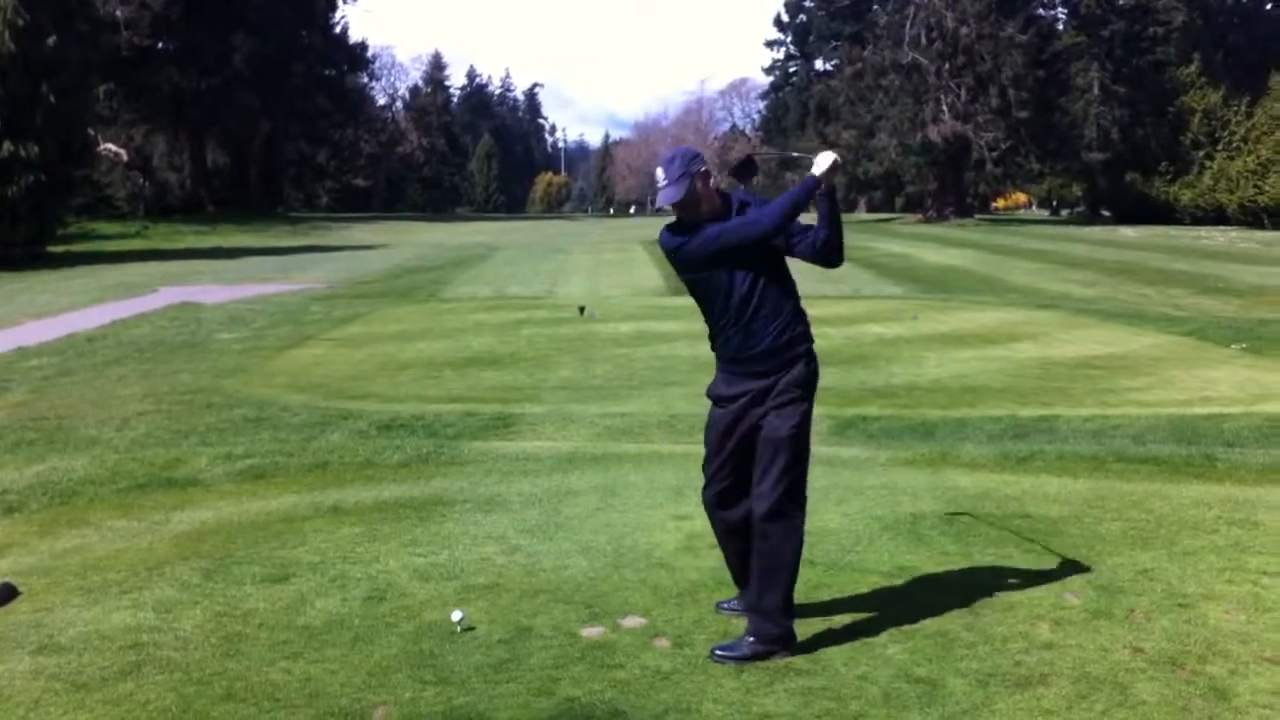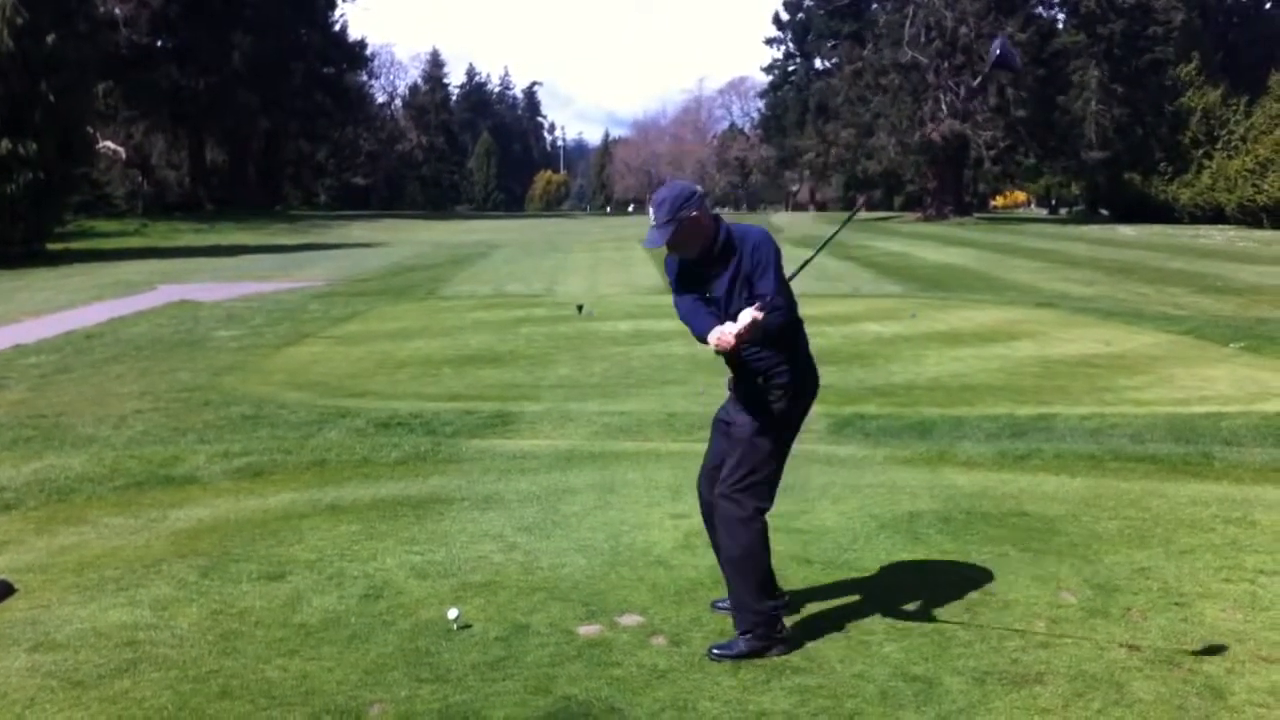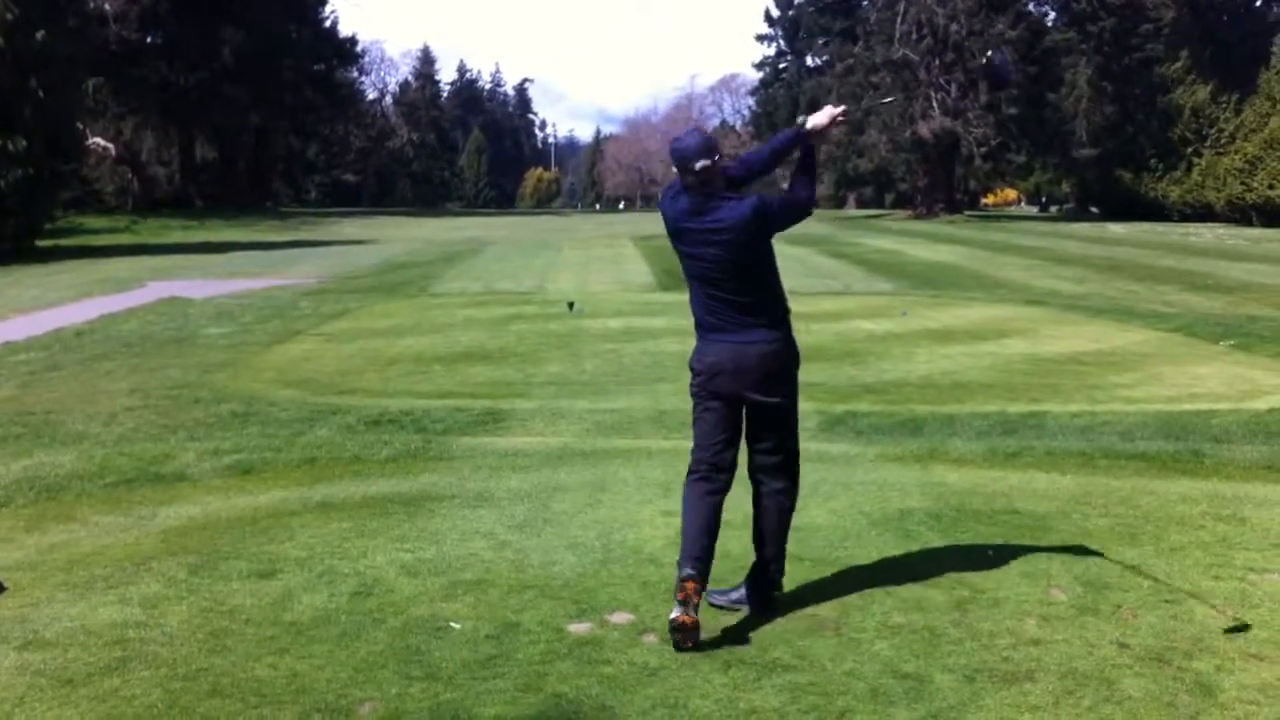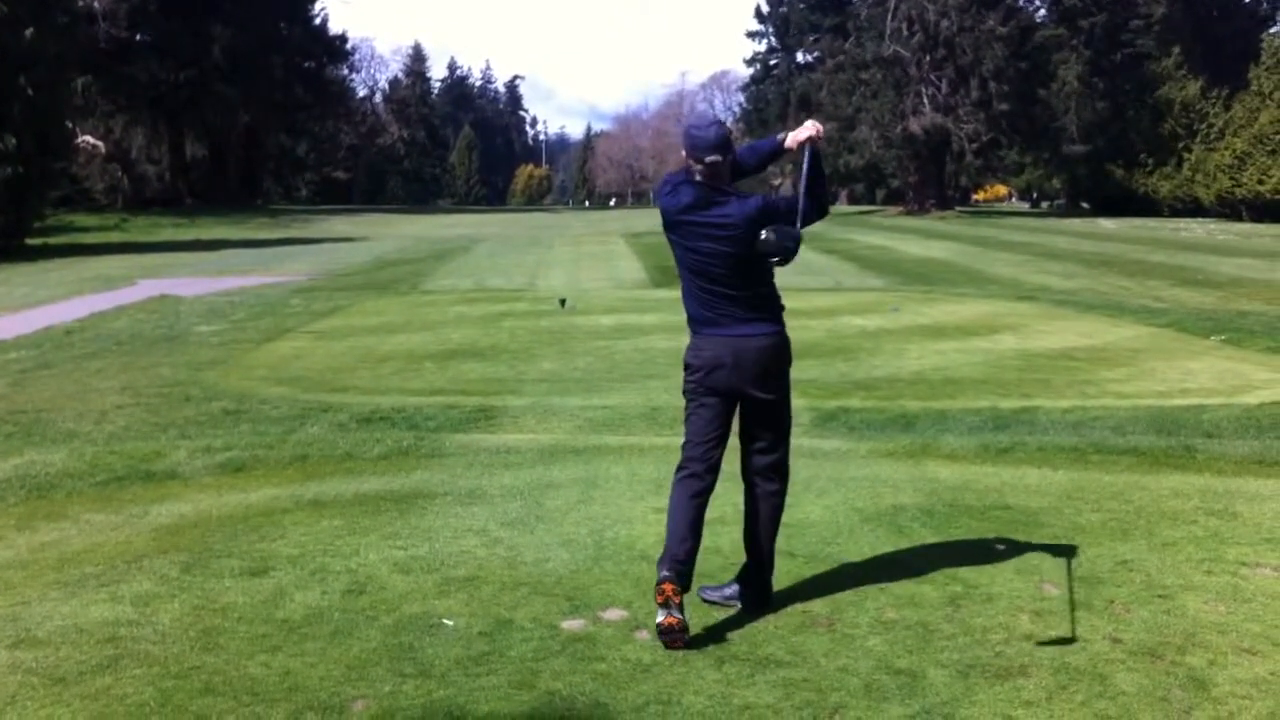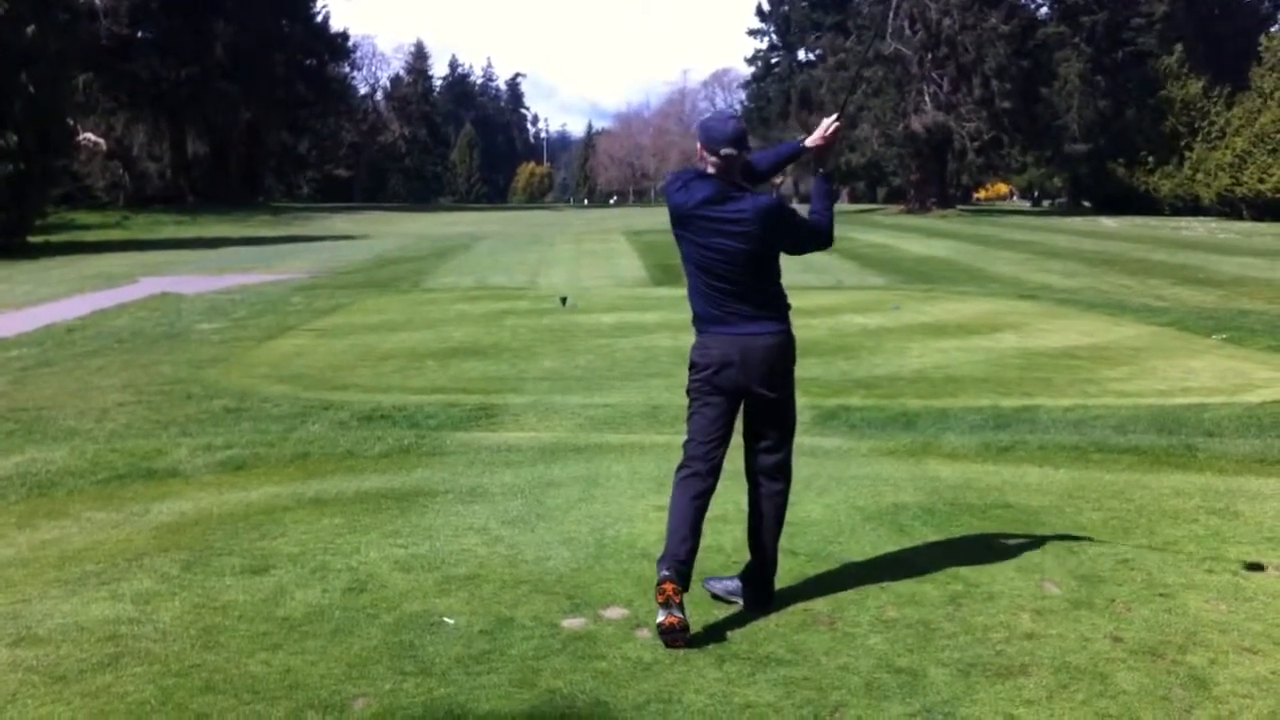
dt=0.4s
person 1, frame 1
left shoulder: (755, 207)
right shoulder: (675, 241)
left elbow: (828, 254)
right elbow: (761, 230)
left wrist: (825, 189)
right wrist: (811, 181)
left hip: (788, 376)
right hip: (733, 382)
left knee: (775, 502)
right knee: (722, 496)
left ankle: (770, 629)
right ankle: (756, 593)
person 1, frame 2
left shoulder: (752, 243)
right shoulder: (678, 265)
left elbow: (778, 312)
right elbow: (697, 316)
left wrist: (745, 325)
right wrist: (720, 331)
left hip: (781, 384)
right hip: (751, 385)
left knee: (735, 495)
right knee: (715, 487)
left ankle: (761, 626)
right ankle: (758, 595)
person 1, frame 3
left shoulder: (672, 207)
right shoulder: (749, 213)
left elbow: (735, 175)
right elbow: (804, 198)
left wrist: (799, 129)
right wrist: (808, 138)
left hip: (714, 359)
right hip: (771, 354)
left knee: (707, 472)
right knee: (775, 472)
left ankle: (692, 578)
right ankle: (763, 584)
person 1, frame 4
left shoulder: (670, 199)
right shoulder: (755, 213)
left elbow: (724, 173)
right elbow: (816, 205)
left wrist: (783, 141)
right wrist: (805, 149)
left hip: (709, 354)
right hip: (765, 349)
left knee: (696, 468)
right knee: (765, 471)
left ankle: (672, 576)
right ankle: (755, 584)
person 1, frame 5
left shoulder: (679, 194)
right shoulder: (768, 211)
left elbow: (729, 181)
right elbow: (818, 236)
left wrist: (803, 146)
right wrist: (820, 169)
left hip: (714, 352)
right hip: (771, 348)
left knee: (698, 465)
right knee: (769, 469)
left ankle: (672, 575)
right ankle: (757, 581)
